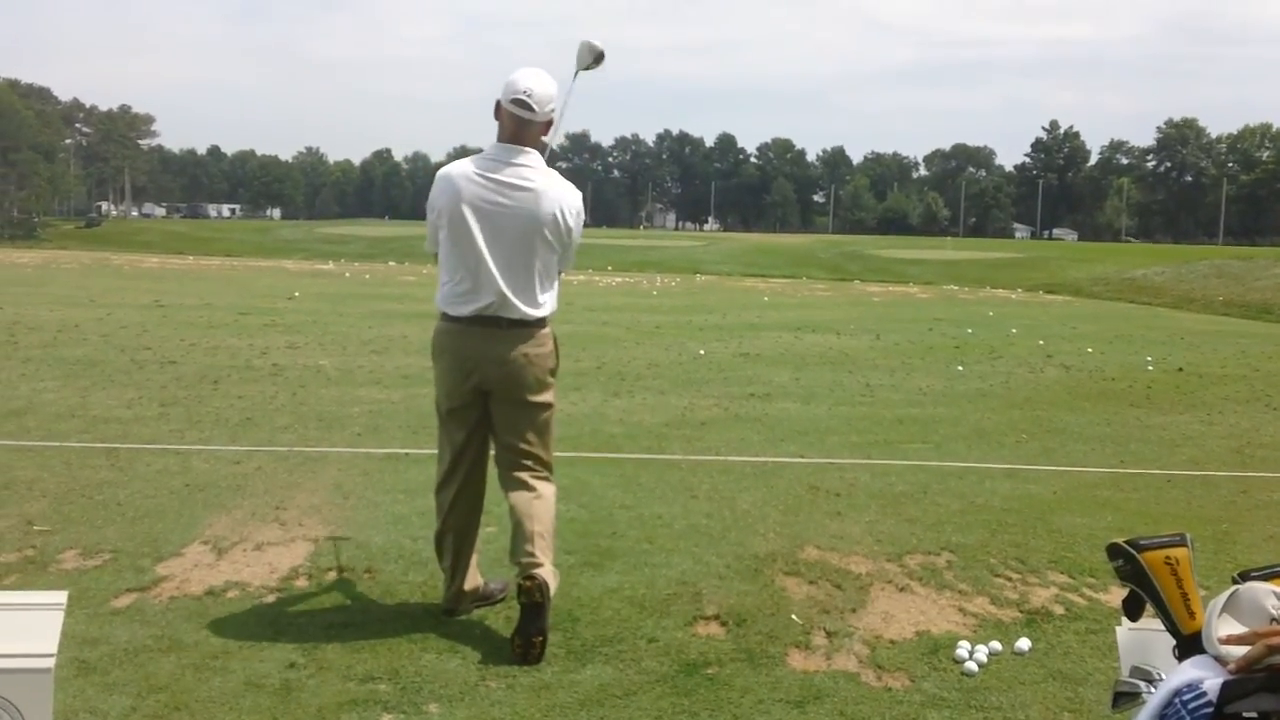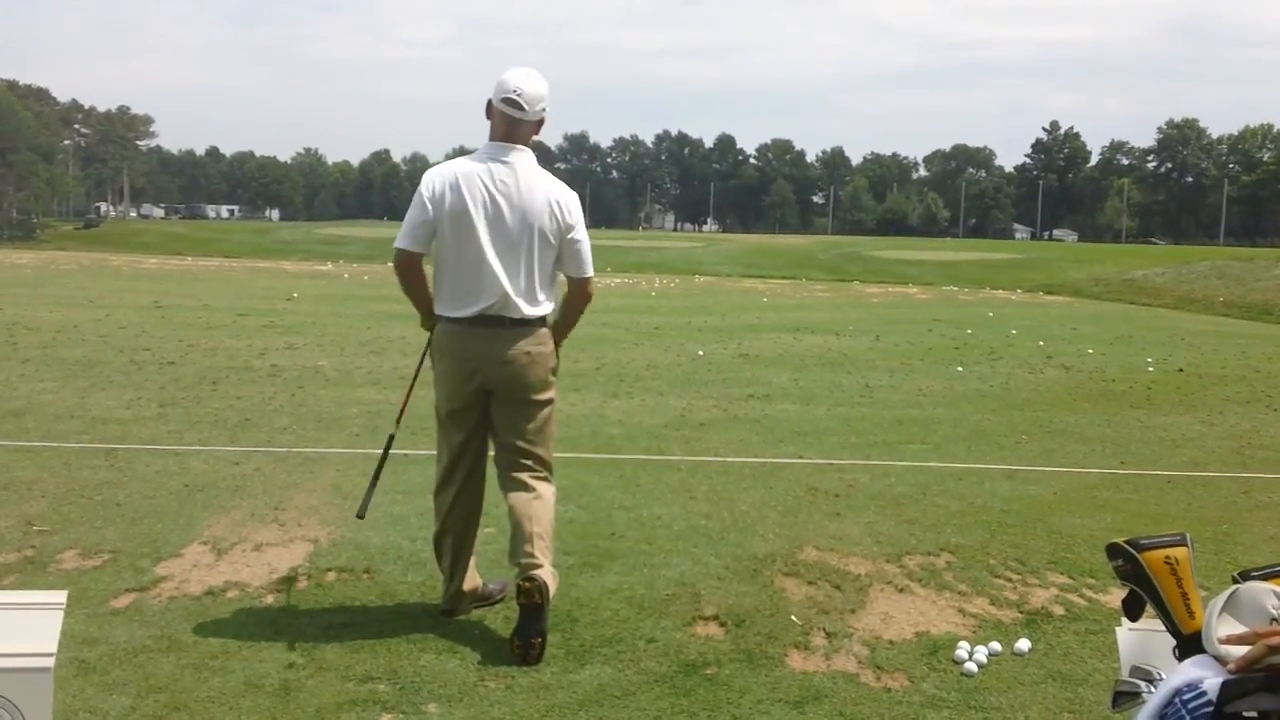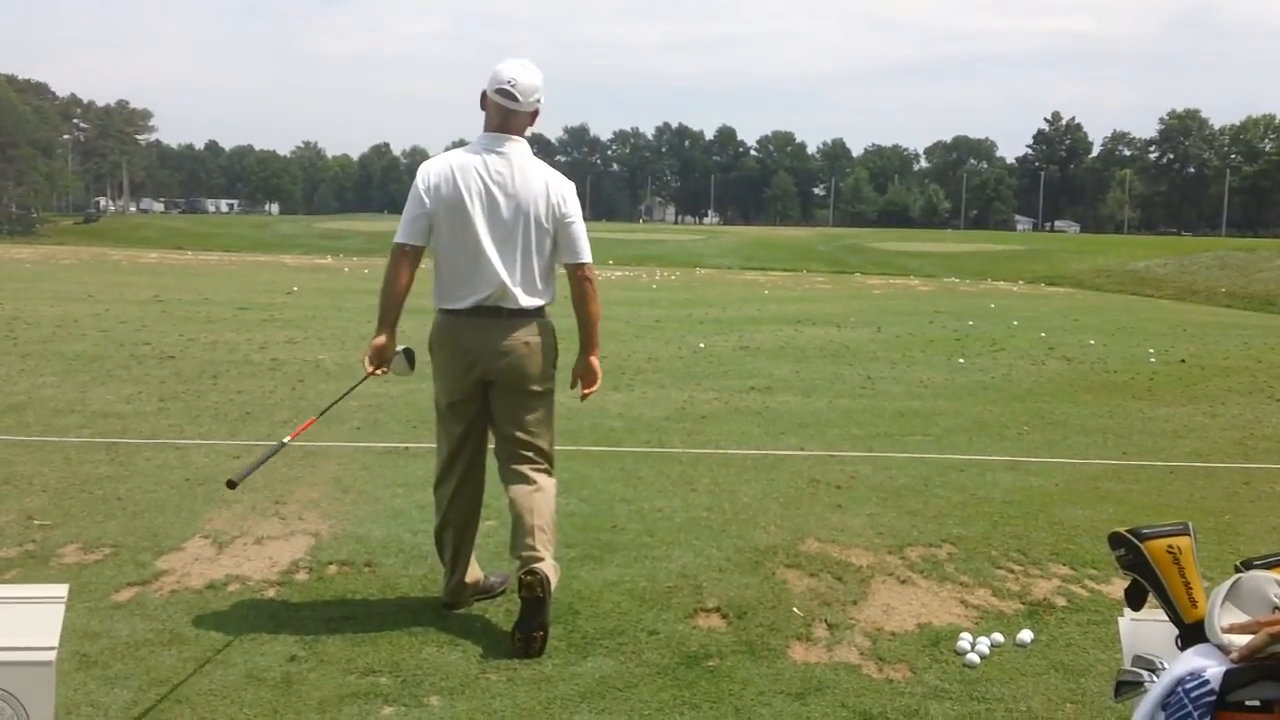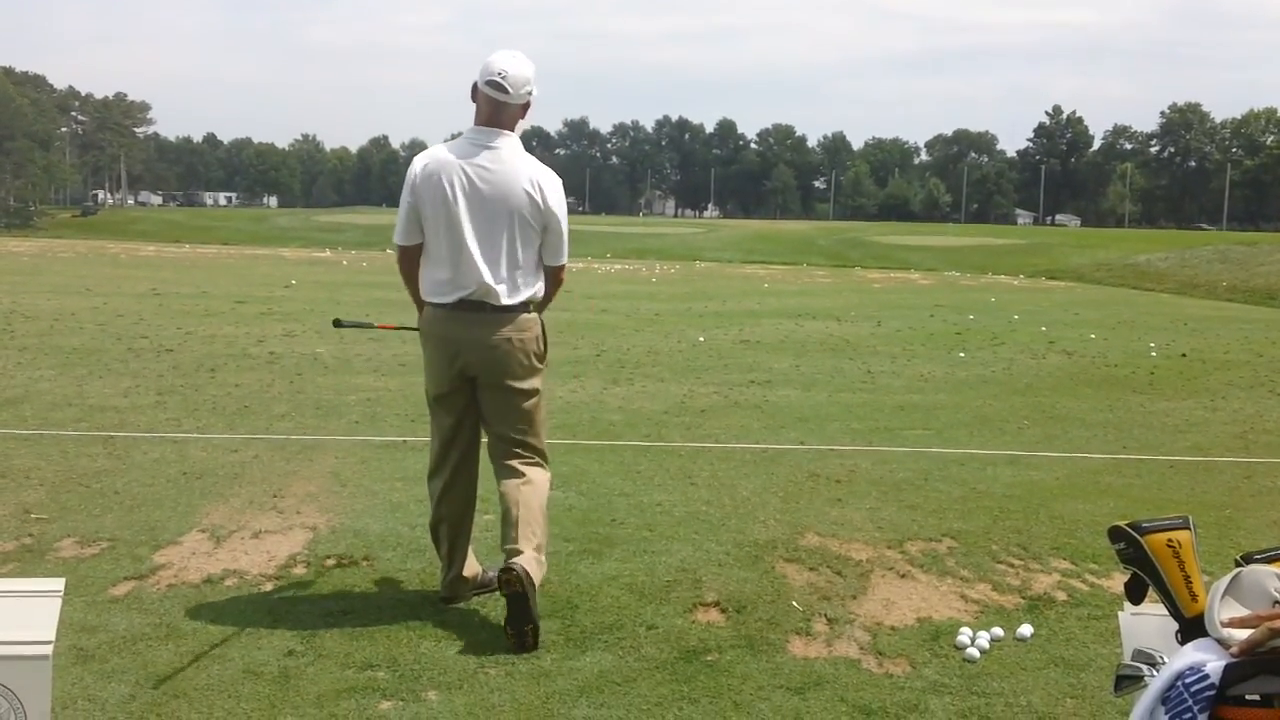
dt=0.5s
person 1, frame 1
left shoulder: (451, 180)
right shoulder: (565, 196)
left elbow: (440, 256)
right elbow: (554, 273)
left hip: (458, 339)
right hip: (526, 345)
left knee: (458, 469)
right knee: (528, 469)
left ankle: (460, 586)
right ankle: (535, 580)
person 1, frame 2
left shoulder: (442, 179)
right shoulder: (559, 195)
left elbow: (405, 260)
right elbow: (581, 288)
left wrist: (431, 316)
right wrist: (553, 338)
left hip: (458, 342)
right hip: (526, 346)
left knee: (457, 471)
right knee: (528, 470)
left ankle: (458, 586)
right ankle: (535, 579)
person 1, frame 3
left shoulder: (438, 172)
right shoulder: (554, 185)
left elbow: (404, 255)
right elbow: (581, 275)
left wrist: (386, 331)
right wrist: (590, 350)
left hip: (456, 334)
right hip: (524, 337)
left knee: (457, 465)
right knee: (528, 463)
left ankle: (460, 580)
right ankle: (536, 572)
person 1, frame 4
left shoulder: (427, 167)
right shoulder: (542, 179)
left elbow: (408, 254)
right elbow: (555, 272)
left hip: (445, 328)
right hip: (511, 332)
left knee: (450, 459)
right knee: (522, 458)
left ankle: (458, 573)
right ankle: (521, 567)
